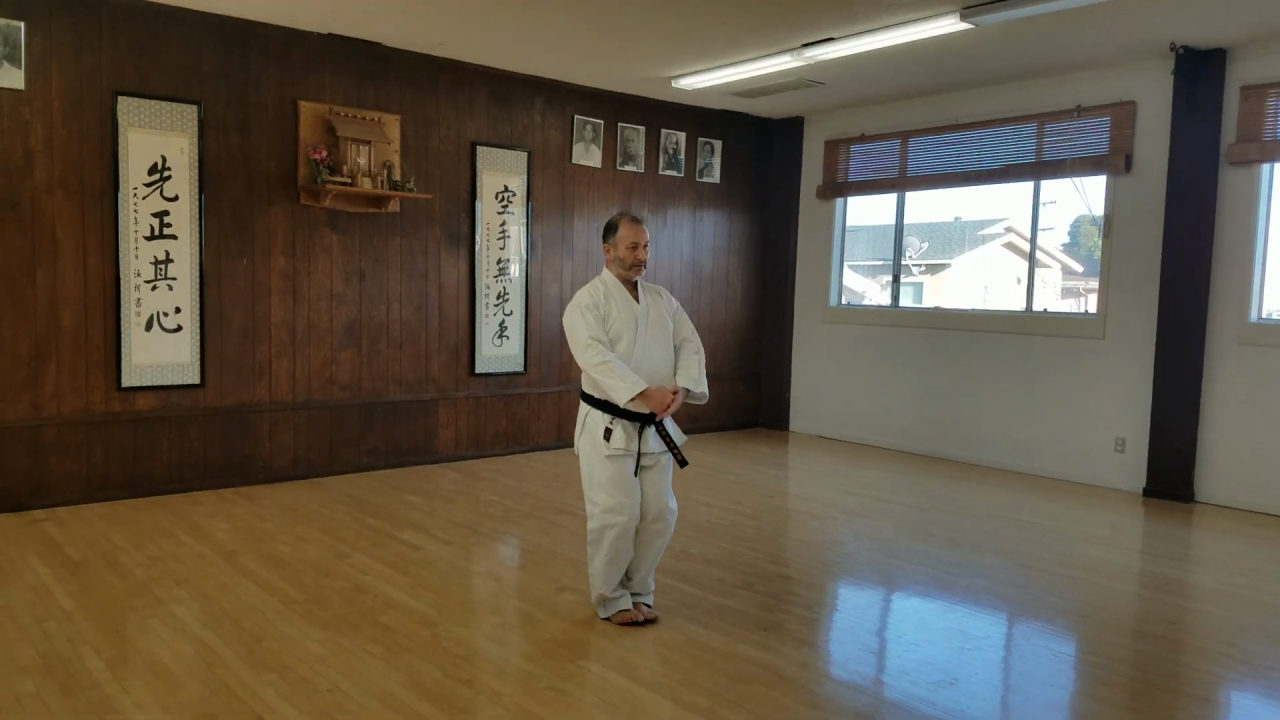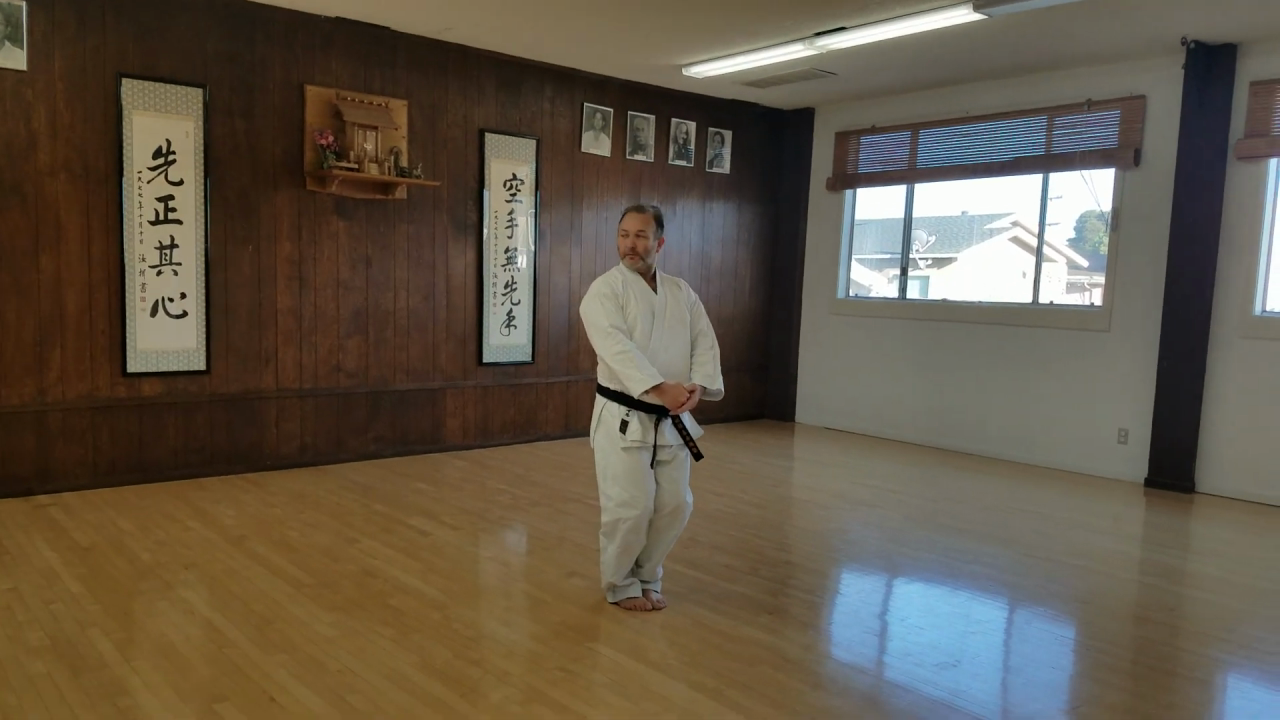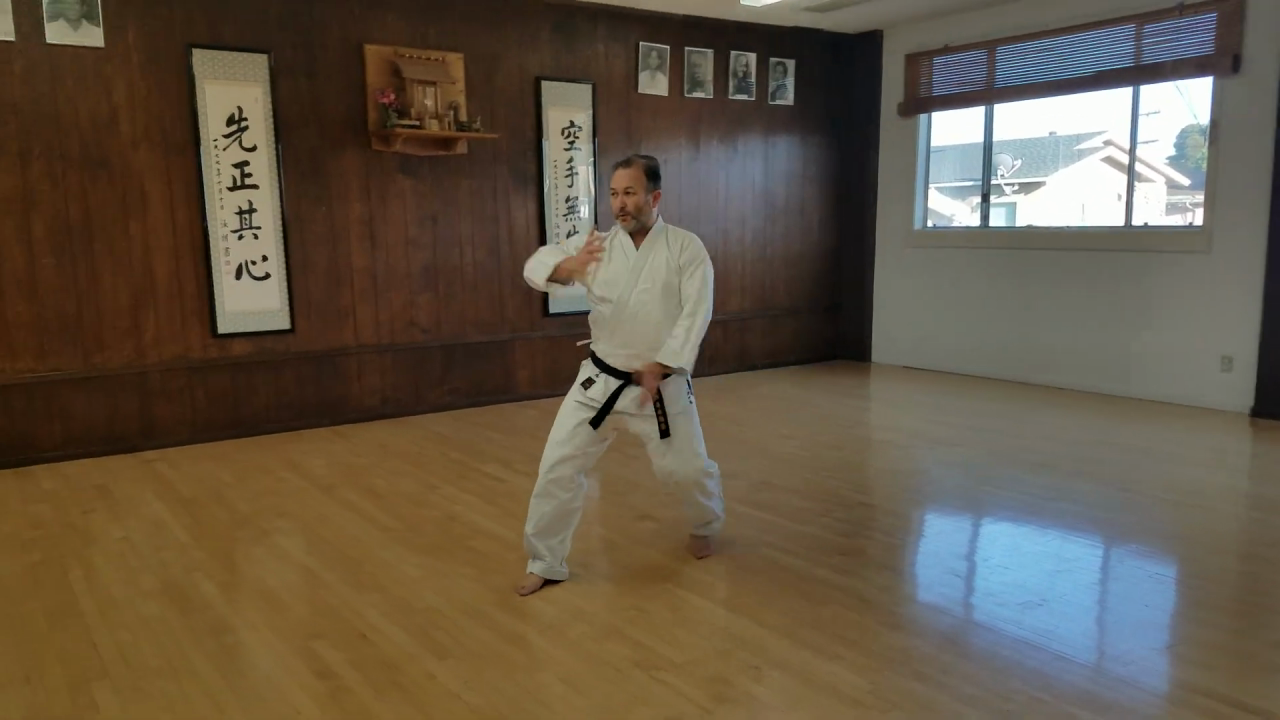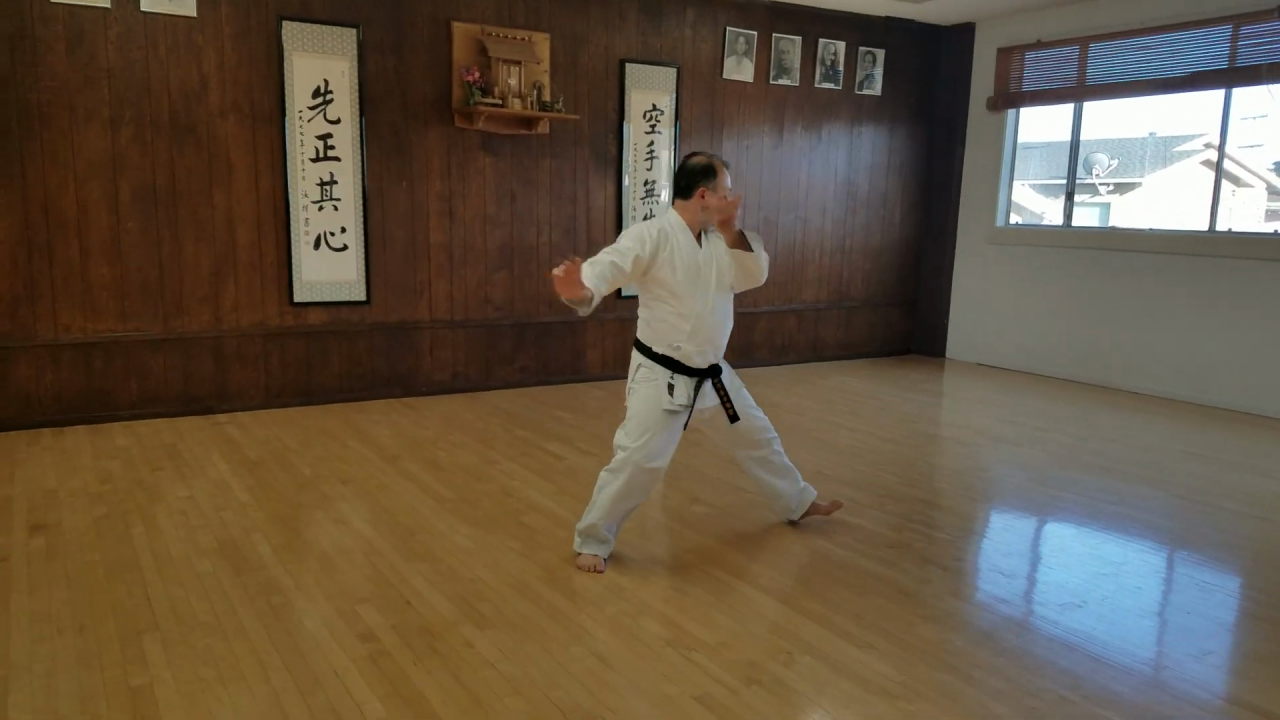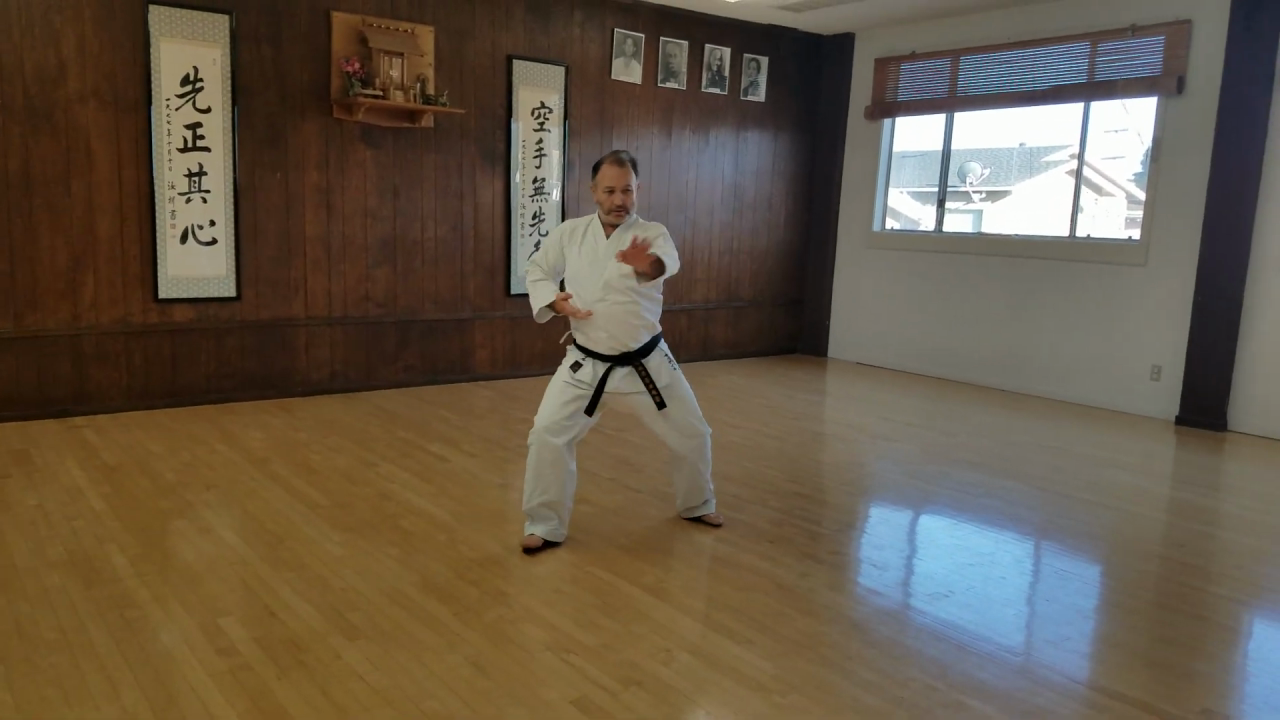
dt=1s
person 1, frame 1
left shoulder: (662, 299)
right shoulder: (588, 300)
left elbow: (690, 346)
right elbow: (594, 356)
left wrist: (682, 388)
right wrist: (645, 391)
left hip: (654, 427)
right hip: (607, 427)
left knee: (659, 514)
right knee: (615, 515)
left ankle: (638, 592)
right ankle: (611, 599)
person 1, frame 2
left shoulder: (682, 292)
right shoulder: (605, 290)
left elbow: (704, 343)
right elbow: (616, 347)
left wrist: (698, 385)
right wrist: (662, 388)
left hip: (671, 419)
right hip: (624, 418)
left knee: (673, 506)
right knee: (629, 508)
left ankle: (647, 579)
right ankle: (620, 585)
person 1, frame 3
left shoulder: (686, 246)
right shoulder: (597, 243)
left elbow: (695, 313)
right elbow: (538, 265)
left wrist: (662, 365)
right wrist: (565, 267)
left hip: (661, 382)
right hip: (601, 379)
left knee: (687, 467)
right knee: (560, 464)
left ankle: (703, 524)
right ankle: (544, 561)
person 1, frame 4
left shoulder: (723, 237)
right shoulder: (650, 236)
left elbow: (753, 275)
right elbow: (609, 265)
left wrist: (732, 234)
right wrist: (580, 288)
left hip: (712, 371)
right hip: (664, 375)
left knee: (755, 434)
right knee: (638, 460)
left ankle: (796, 502)
right ankle: (592, 541)
person 1, frame 5
left shoulder: (650, 234)
right shoulder: (569, 233)
left elbow: (666, 260)
right elbow: (536, 272)
left wrist: (647, 264)
right wrist: (553, 301)
left hip: (644, 362)
right hip: (587, 363)
left knee: (691, 435)
right knee: (548, 433)
left ankle: (697, 505)
right ankle: (544, 524)
